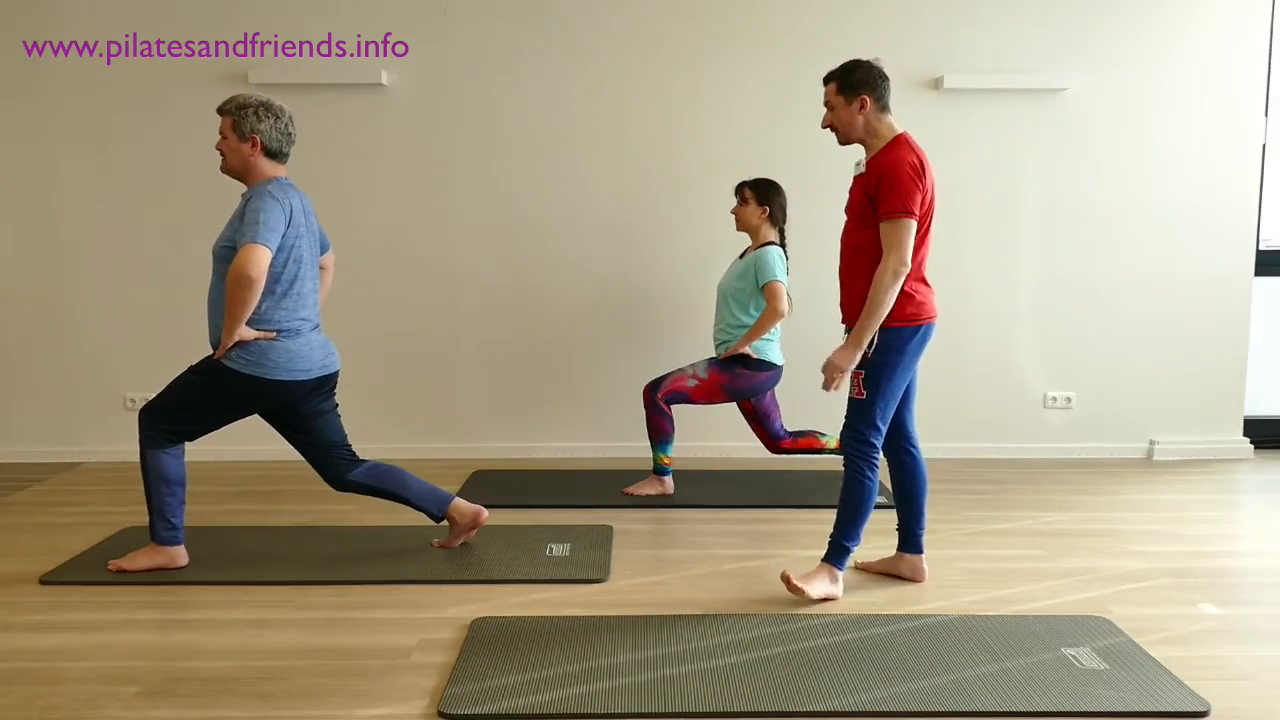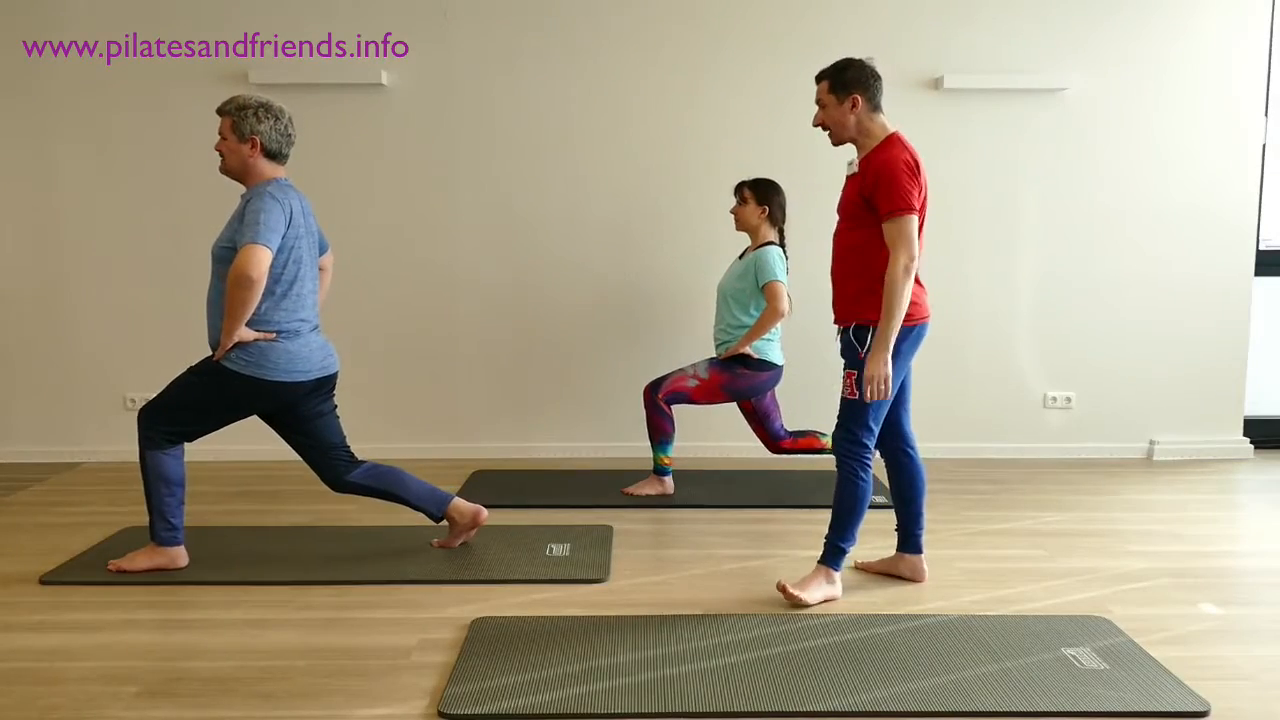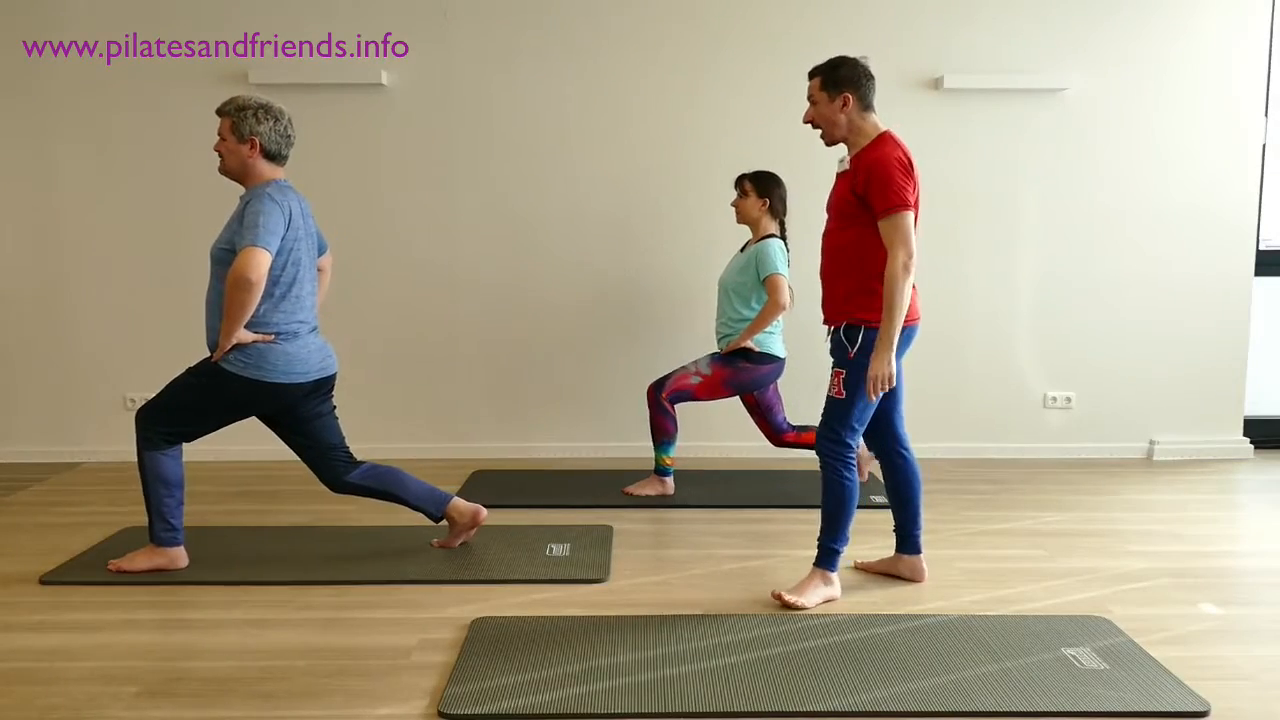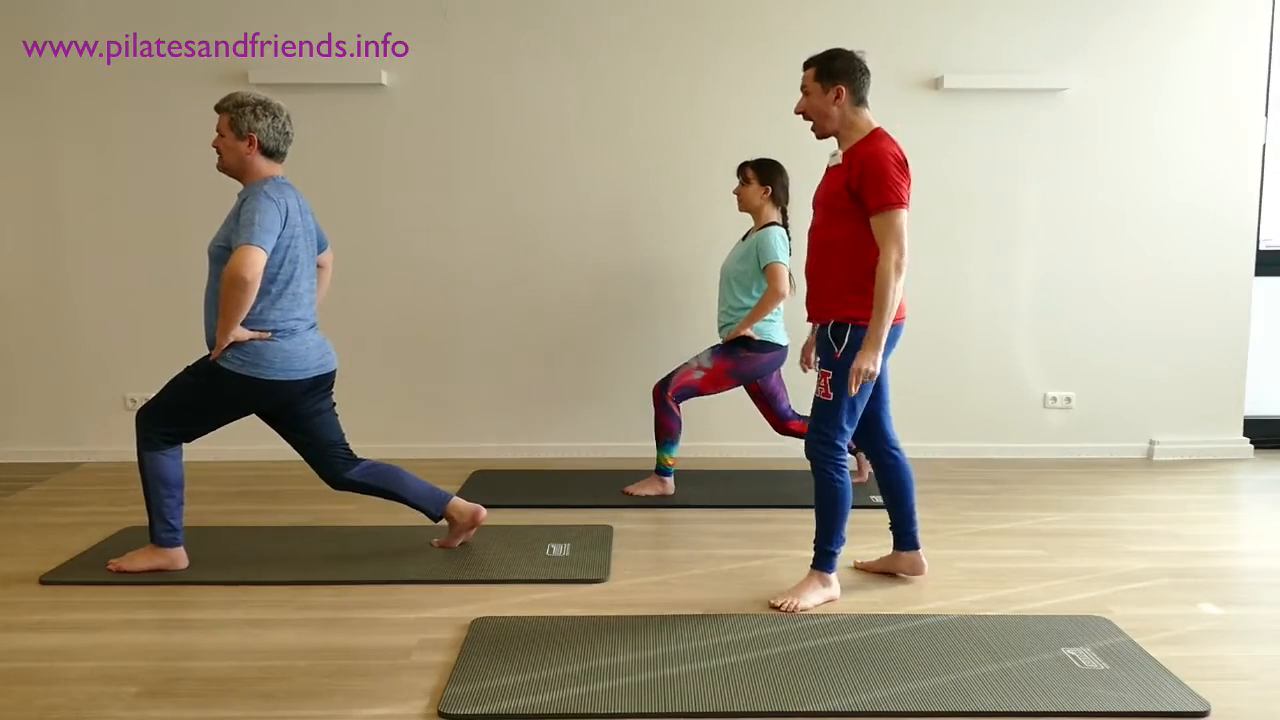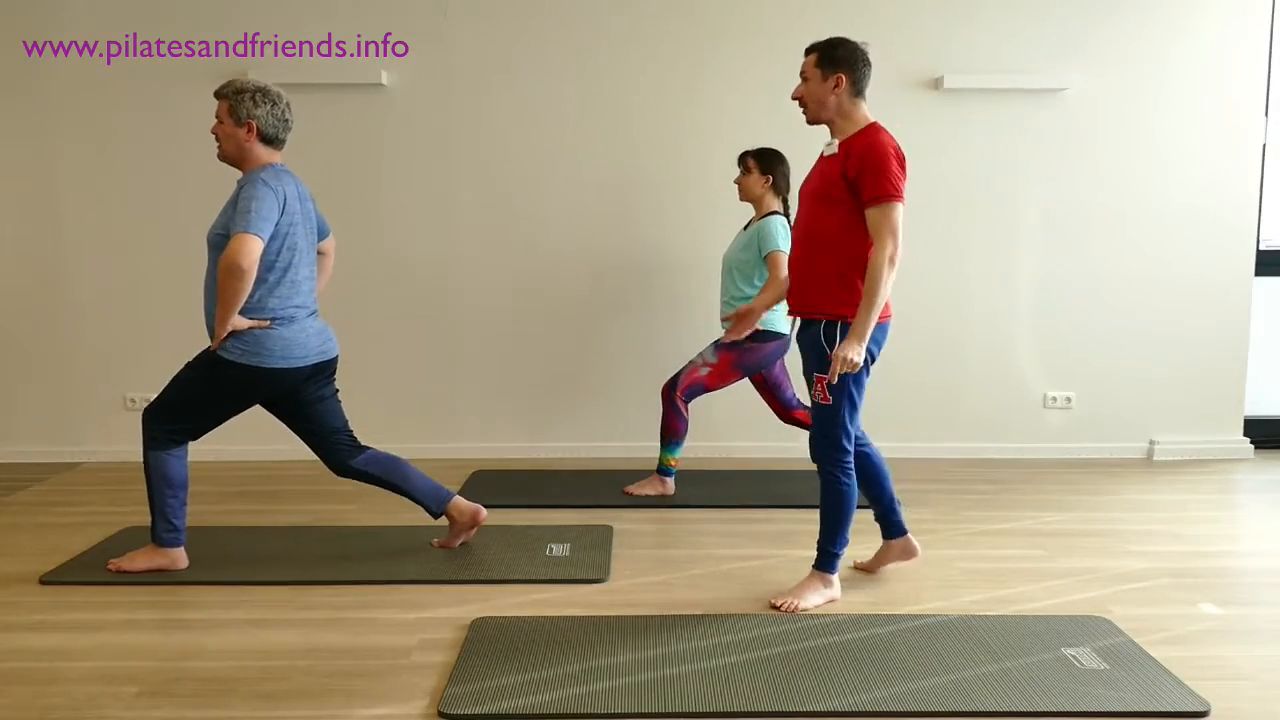
dt=0.2s
person 1, frame 1
left shoulder: (897, 163)
right shoulder: (886, 159)
left elbow: (897, 264)
left wrist: (854, 343)
right wrist: (859, 333)
left hip: (892, 327)
right hip: (895, 325)
left knee: (861, 444)
right knee: (898, 440)
left ankle: (832, 569)
right ankle: (911, 554)
person 1, frame 2
left shoulder: (891, 162)
right shoulder: (875, 159)
left elbow: (903, 261)
left wrist: (879, 350)
left hip: (882, 328)
right hip: (880, 325)
left knee: (853, 444)
right knee: (895, 440)
left ankle: (828, 572)
right ankle: (910, 555)
person 1, frame 3
left shoulder: (884, 160)
right shoulder: (863, 159)
left elbow: (902, 258)
left wrist: (885, 345)
left hip: (869, 329)
right hip: (863, 325)
left knee: (836, 443)
right knee: (888, 440)
left ankle: (825, 573)
right ankle: (910, 555)
person 1, frame 4
left shoulder: (877, 156)
right shoulder: (849, 157)
left elbow: (894, 256)
left wrist: (872, 344)
right wrist: (817, 330)
left hip: (859, 328)
right hip: (845, 324)
left knee: (826, 444)
right knee: (876, 439)
left ankle: (823, 574)
right ankle: (908, 550)
person 1, frame 5
left shoulder: (875, 149)
right shoulder: (836, 151)
left elbow: (887, 249)
left wrist: (857, 335)
left hip: (844, 325)
right hip: (821, 322)
left knee: (831, 447)
right knee: (845, 437)
left ankle: (825, 575)
right ankle: (897, 536)
person 2, frame 1
left shoulder: (267, 199)
right shoulder: (292, 198)
left elbow: (249, 268)
right elbow: (325, 261)
left wrist: (232, 330)
left hip: (260, 365)
right hip: (309, 364)
left knee: (158, 425)
right knee: (344, 468)
left ankle: (168, 546)
right ankle: (457, 510)
person 2, frame 2
left shoulder: (268, 199)
right shoulder: (291, 199)
left elbow: (250, 269)
right elbow: (324, 262)
left wrist: (232, 331)
left hip: (259, 366)
right hip: (308, 365)
left knee: (157, 425)
right knee: (342, 470)
left ankle: (167, 547)
right ankle: (457, 510)
person 2, frame 3
left shoulder: (267, 201)
right shoulder: (290, 201)
left elbow: (249, 271)
right elbow: (323, 263)
left wrist: (230, 333)
left hip: (258, 368)
right hip: (306, 366)
left knee: (155, 426)
right knee: (341, 470)
left ankle: (166, 547)
right ankle: (456, 509)
person 2, frame 4
left shoulder: (264, 199)
right shoulder: (289, 198)
left elbow: (245, 270)
right elbow: (324, 260)
left wrist: (227, 330)
left hip: (256, 365)
right hip: (306, 363)
left knee: (155, 426)
right knee: (341, 467)
left ankle: (167, 547)
right ankle: (455, 508)
person 2, frame 5
left shoulder: (261, 187)
right shoulder: (290, 185)
left elbow: (241, 258)
right elbow: (326, 247)
left wrist: (225, 319)
left hip: (257, 355)
right hip: (309, 351)
left knee: (162, 426)
right knee: (346, 454)
left ankle: (167, 547)
right ankle: (456, 507)
person 3, frame 1
left shoulder: (768, 255)
right shoulder: (752, 252)
left elbow: (778, 308)
left wrist: (741, 345)
left hip: (752, 365)
right hip: (751, 366)
left knee: (656, 393)
right knee: (779, 441)
left ankle: (661, 478)
person 3, frame 2
left shoulder: (768, 255)
right shoulder: (751, 252)
left elbow: (778, 308)
left wrist: (741, 345)
left hip: (753, 366)
right hip: (750, 366)
left knee: (656, 393)
right knee: (779, 440)
left ankle: (662, 479)
person 3, frame 3
left shoulder: (769, 248)
right shoulder: (753, 246)
left elbow: (780, 300)
left wrist: (743, 339)
left hip: (753, 358)
right hip: (754, 359)
left knee: (661, 393)
right knee: (782, 433)
left ankle: (663, 479)
person 3, frame 4
left shoulder: (770, 236)
right shoulder: (755, 233)
left elbow: (780, 289)
left wrist: (742, 327)
left hip: (756, 347)
right hip: (758, 348)
left knee: (667, 391)
right knee: (786, 420)
left ankle: (663, 479)
right ankle: (858, 446)
person 3, frame 5
left shoulder: (773, 225)
right shoulder: (759, 224)
left elbow: (781, 278)
left wrist: (749, 319)
left hip: (761, 338)
right hip: (757, 339)
left knee: (676, 391)
right knee: (789, 409)
left ankle: (663, 479)
